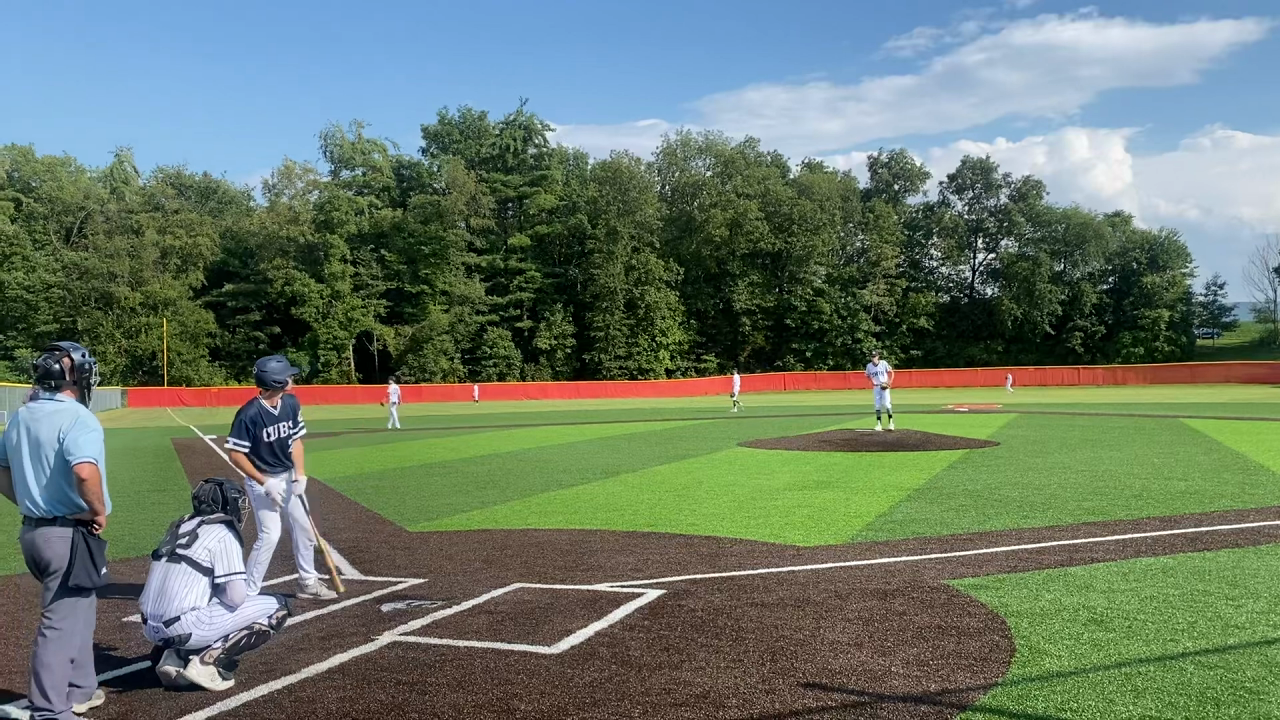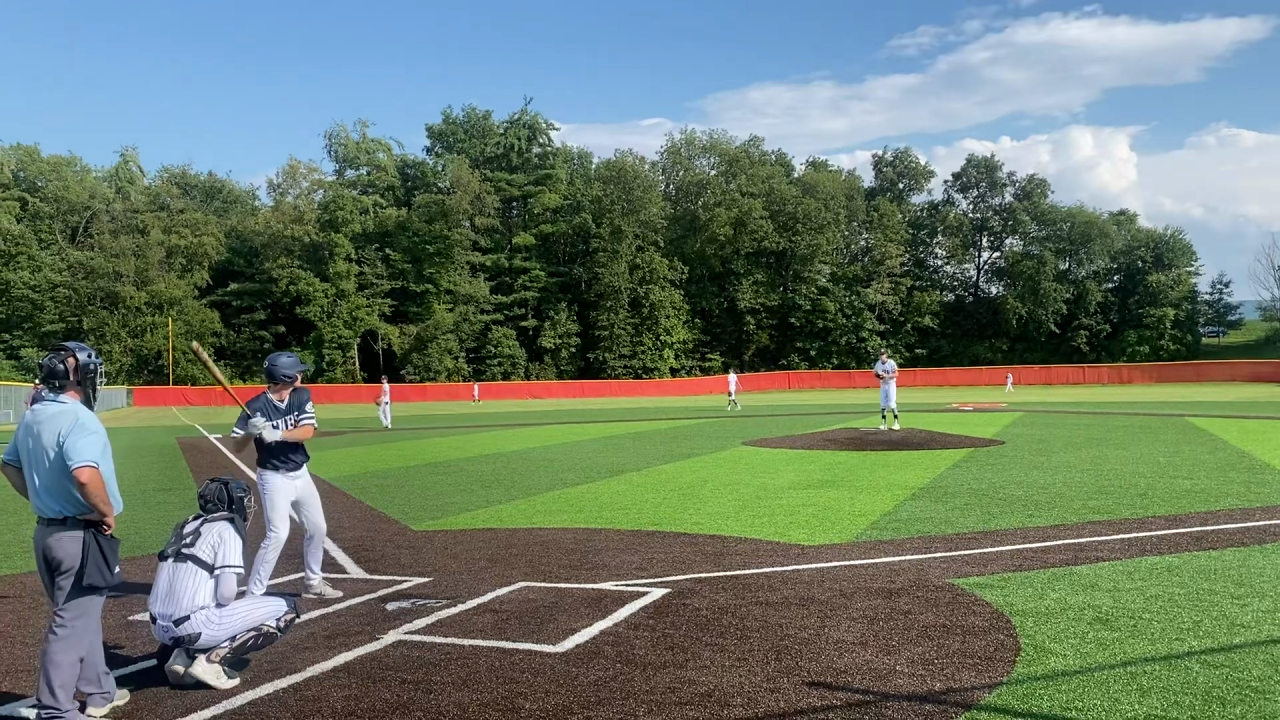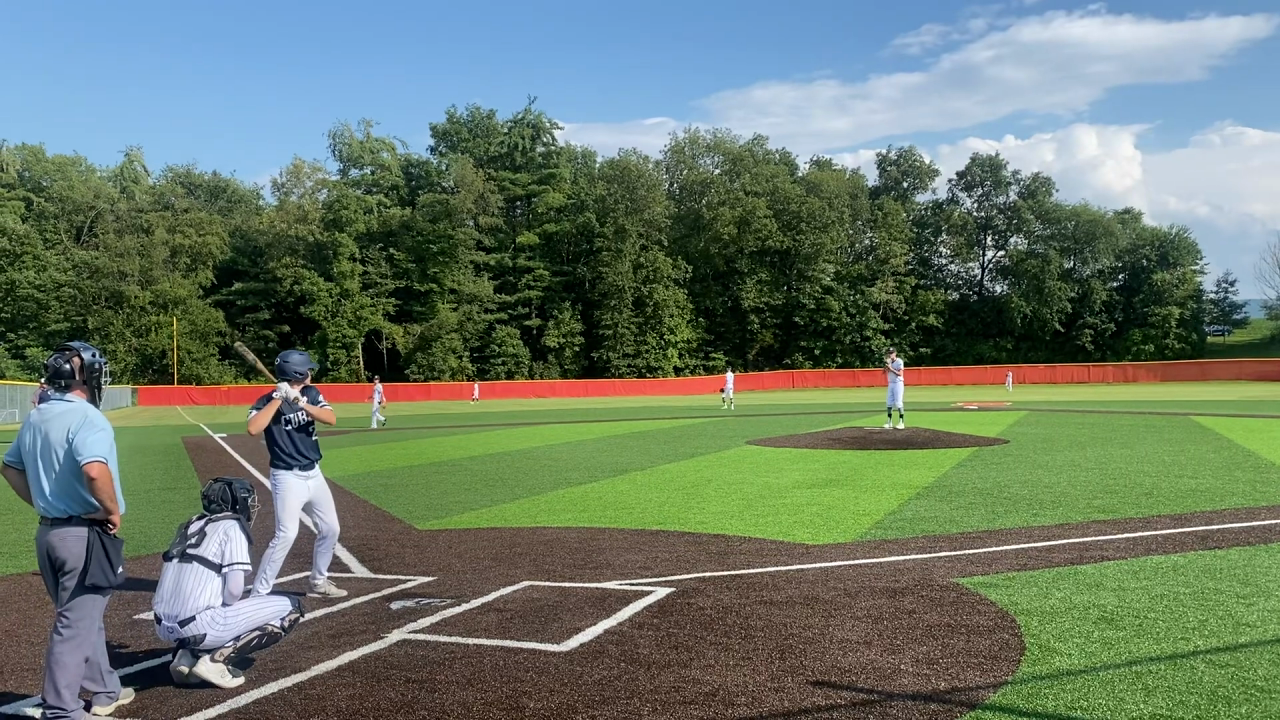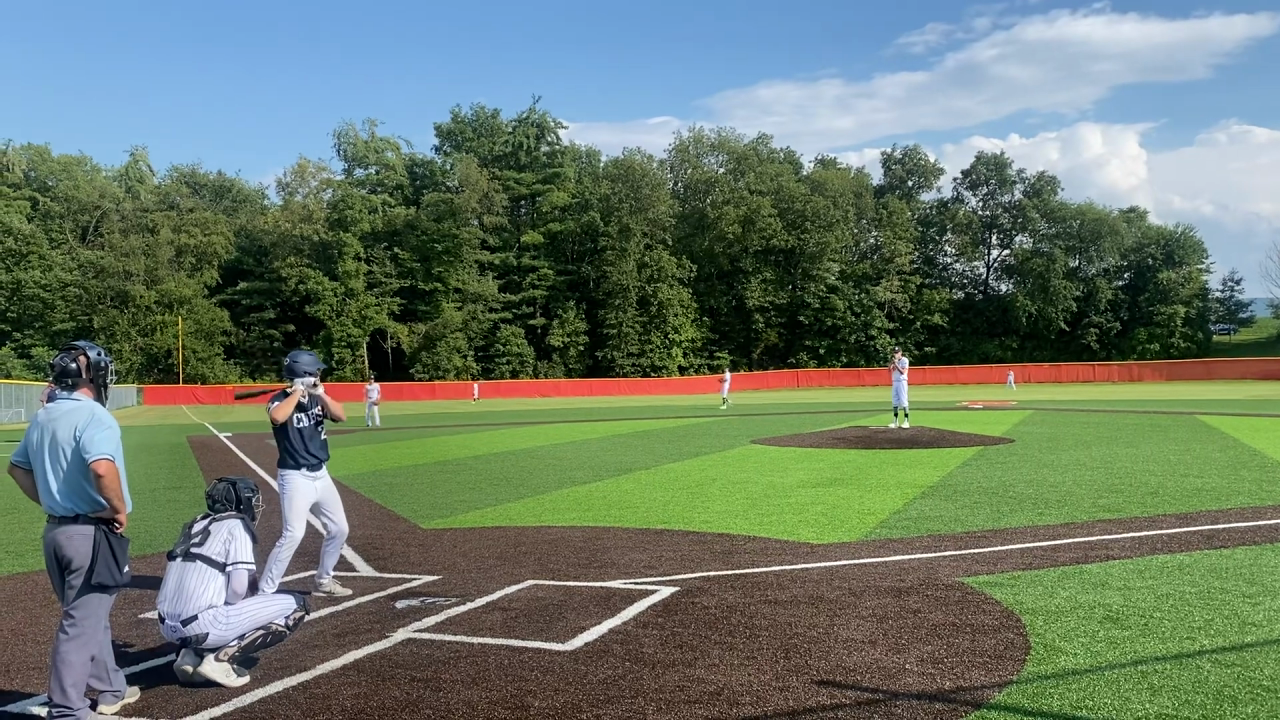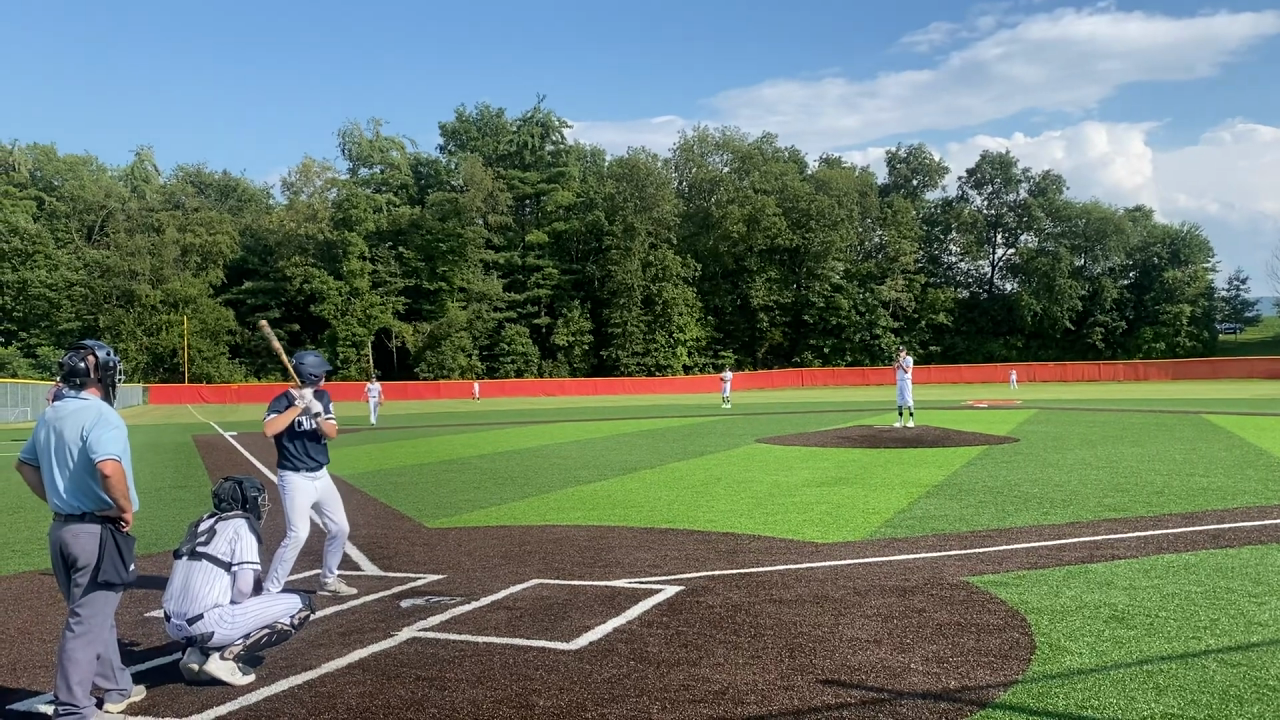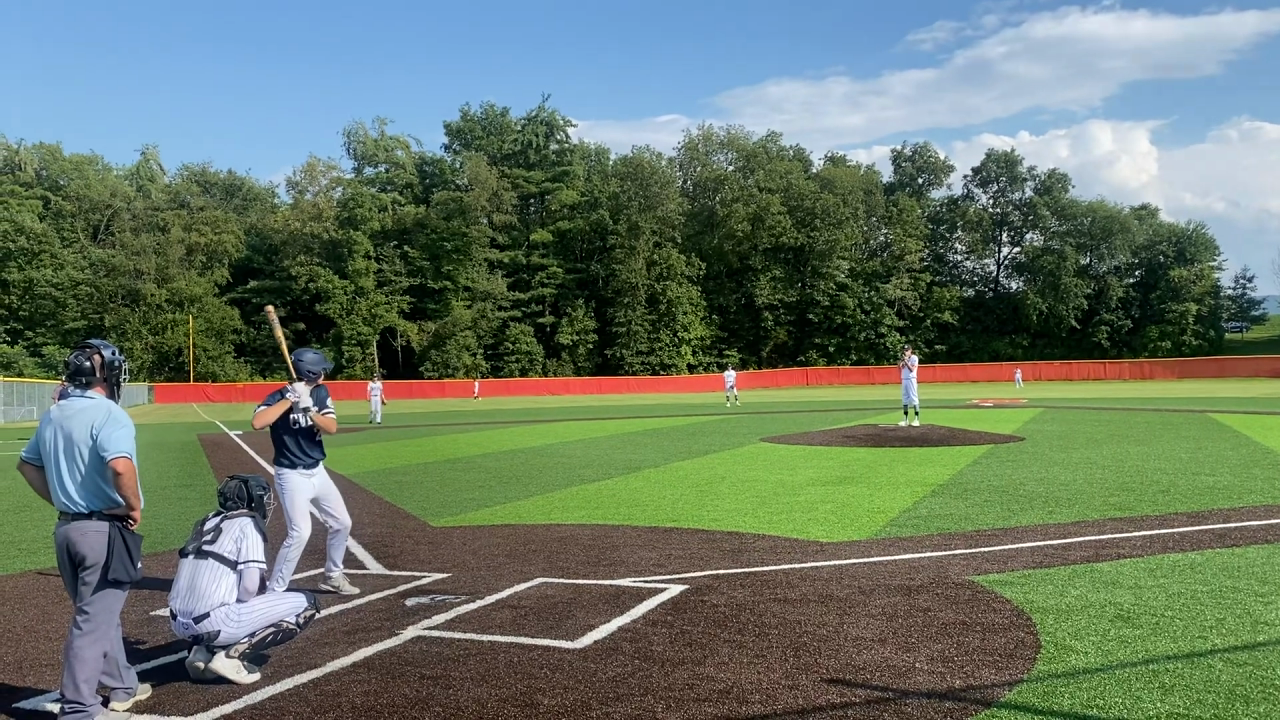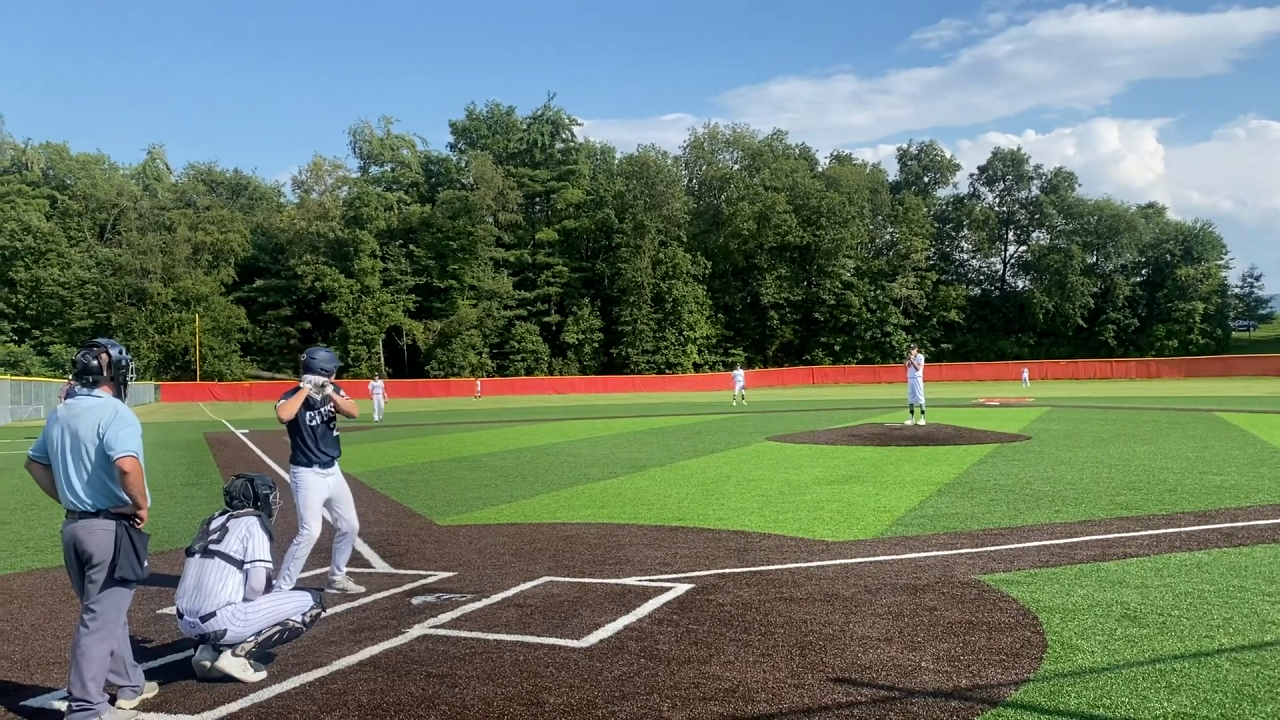
dt=0.4s
person 1, frame 1
right shoulder: (78, 418)
right elbow: (85, 472)
right wrist: (99, 512)
left hip: (31, 531)
right hip: (70, 535)
left knee: (73, 611)
right knee: (61, 625)
left ankle: (79, 689)
person 1, frame 2
left shoulder: (31, 417)
right shoulder: (79, 419)
right elbow: (85, 475)
right wrist: (107, 513)
left hip: (46, 530)
right hip: (81, 535)
left knee: (82, 617)
right knee: (71, 623)
person 1, frame 3
left shoulder: (35, 418)
right shoulder: (86, 417)
right elbow: (95, 471)
right wrist: (113, 511)
left hip: (48, 531)
right hip: (84, 534)
left knee: (84, 617)
right knee: (75, 624)
person 1, frame 4
left shoulder: (42, 417)
right shoulder: (93, 415)
left elbow: (17, 468)
right elbow: (102, 468)
right wrist: (119, 510)
left hip: (55, 530)
right hip: (91, 533)
left knee: (91, 614)
right knee: (82, 622)
left ankle: (111, 689)
person 1, frame 5
left shoulder: (50, 415)
right shoulder: (100, 415)
left elbow: (26, 464)
right elbow: (108, 468)
right wrist: (125, 509)
left hip: (61, 528)
right hip: (97, 531)
left knee: (96, 613)
right knee: (87, 620)
left ankle: (116, 688)
person 1, frame 6
left shoulder: (52, 415)
right shoulder: (108, 413)
left elbow: (27, 464)
right elbow: (120, 466)
right wrist: (134, 507)
left hip: (67, 528)
right hip: (103, 530)
left knee: (100, 612)
right knee: (95, 619)
left ankle: (122, 686)
person 1, frame 7
left shoulder: (59, 413)
right shoulder: (115, 412)
left elbow: (34, 462)
right elbow: (127, 465)
right wrist: (141, 505)
left hip: (73, 526)
right hip: (111, 528)
left knee: (107, 610)
right knee: (101, 617)
left ankle: (129, 684)
person 2, frame 1
left shoulder: (291, 402)
right shoulder: (249, 413)
left elbow: (296, 440)
right elbow: (235, 455)
left wrist: (299, 475)
right wrist: (264, 483)
left hip: (288, 477)
right hip: (262, 482)
left knee: (304, 528)
right knee: (269, 536)
left ankle: (308, 583)
right ankle: (247, 595)
person 2, frame 2
left shoulder: (302, 396)
right shoulder: (256, 406)
left elbow: (308, 431)
right elbow: (237, 446)
left wrist: (277, 434)
right wrist: (251, 432)
left hip: (301, 474)
right hip: (273, 478)
left knee: (317, 529)
right knee: (277, 535)
left ankle: (313, 584)
right ankle: (253, 595)
person 2, frame 3
left shoulder: (311, 393)
right shoulder: (268, 400)
left elbow: (331, 419)
right elbow: (253, 429)
left wrist: (300, 401)
right wrist: (277, 399)
left hip: (314, 475)
right hip: (287, 478)
left knee: (330, 529)
right knee: (286, 535)
left ankle: (318, 583)
right ankle: (258, 594)
person 2, frame 4
left shoulder: (317, 397)
right shoulder: (281, 399)
left elbow: (341, 416)
right elbow: (277, 417)
left wrist: (320, 393)
right wrist: (298, 390)
left hip: (321, 475)
right hip: (295, 479)
left knee: (339, 529)
right knee: (292, 535)
left ankle: (323, 581)
right ankle: (264, 593)
person 2, frame 5
left shoulder: (322, 397)
right shoulder: (282, 401)
left elbow: (332, 433)
right elbow: (268, 430)
left wrist: (318, 415)
right wrist: (298, 405)
left hip: (321, 476)
right hip: (294, 479)
left knee: (339, 528)
right knee: (297, 535)
left ankle: (328, 581)
right ankle: (269, 592)
person 2, frame 6
left shoulder: (320, 392)
right shoulder: (278, 397)
left elbow: (332, 428)
right elbow: (257, 423)
left wrist: (309, 409)
right wrist: (289, 398)
left hip: (318, 472)
right hip: (292, 476)
left knee: (341, 523)
right knee: (300, 534)
left ankle: (333, 576)
right ankle: (274, 591)
person 2, frame 7
left shoulder: (332, 390)
right shoulder: (294, 395)
left elbow: (353, 412)
right elbow: (283, 415)
left wrist: (327, 390)
right wrist: (306, 387)
left hip: (333, 471)
right hip: (307, 475)
left knee: (349, 526)
right knee: (310, 532)
left ankle: (337, 579)
right ankle: (281, 589)
person 3, frame 1
left shoulder: (181, 526)
right shoulder: (223, 533)
right elbow: (236, 597)
right wrist: (218, 591)
left hip: (152, 627)
right hip: (183, 627)
right knee: (277, 607)
left ankle: (175, 657)
right ankle: (206, 662)
person 3, frame 2
left shoulder: (187, 525)
right shoulder: (226, 528)
right elbow: (226, 592)
left hip: (160, 627)
right hip: (192, 626)
right knee: (286, 609)
left ankle: (183, 656)
right ankle: (212, 660)
person 3, frame 3
left shoulder: (190, 526)
right shoulder: (232, 526)
right elbow: (234, 589)
right wrist: (224, 615)
left hip: (163, 627)
right hip: (198, 626)
right knee: (290, 608)
left ankle: (188, 656)
right ankle: (217, 660)
person 3, frame 4
left shoulder: (195, 525)
right shoulder: (236, 525)
right elbow: (238, 588)
left hip: (168, 626)
right hip: (201, 625)
right knee: (295, 606)
left ankle: (192, 654)
right ankle: (221, 658)
person 3, frame 5
left shoulder: (201, 524)
right shoulder: (243, 526)
right elbow: (243, 588)
left hip: (173, 625)
right hip: (207, 623)
right knee: (301, 605)
left ankle: (198, 653)
right ankle: (227, 657)
person 3, frame 6
left shoulder: (206, 522)
right shoulder: (248, 524)
right elbow: (249, 587)
right wrist: (237, 615)
left hip: (179, 623)
right hip: (212, 622)
right knee: (306, 604)
left ankle: (204, 651)
right ankle: (232, 655)
person 3, frame 7
left shoulder: (213, 521)
right shoulder: (254, 523)
right elbow: (256, 586)
right wrist: (245, 615)
left hip: (185, 622)
right hip: (219, 621)
right knee: (312, 602)
left ankle: (209, 650)
right ankle: (238, 654)
